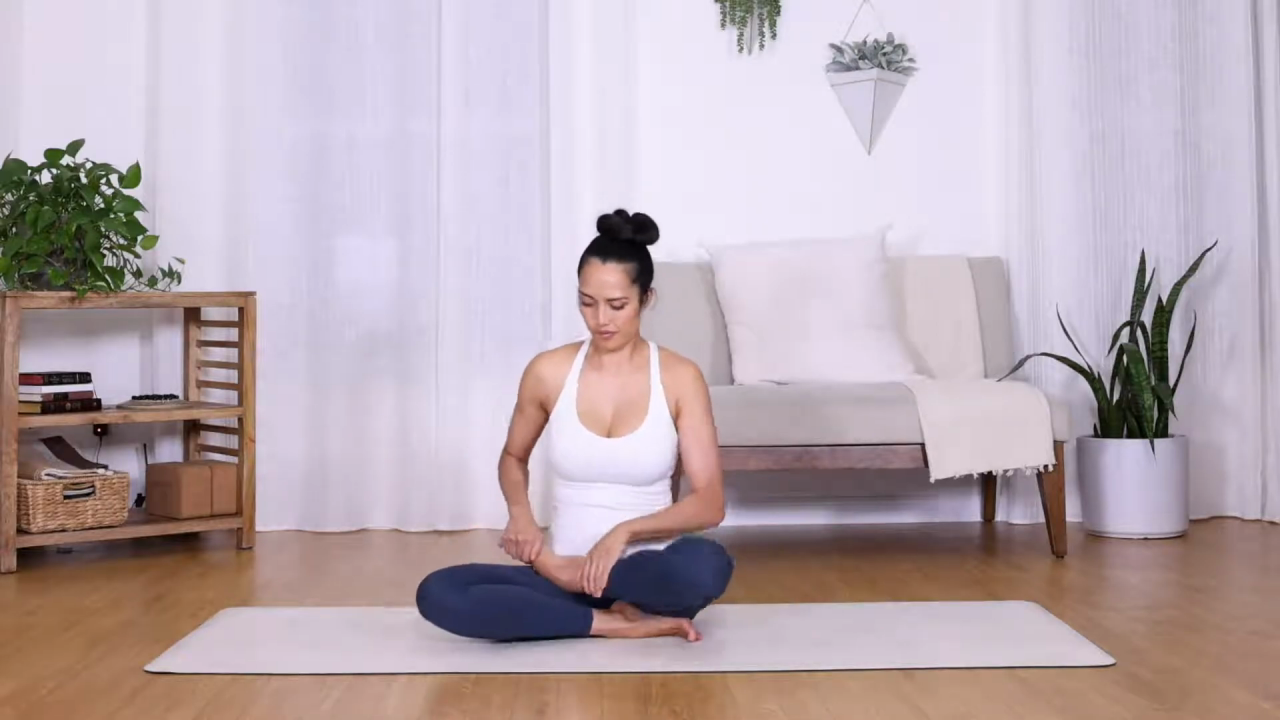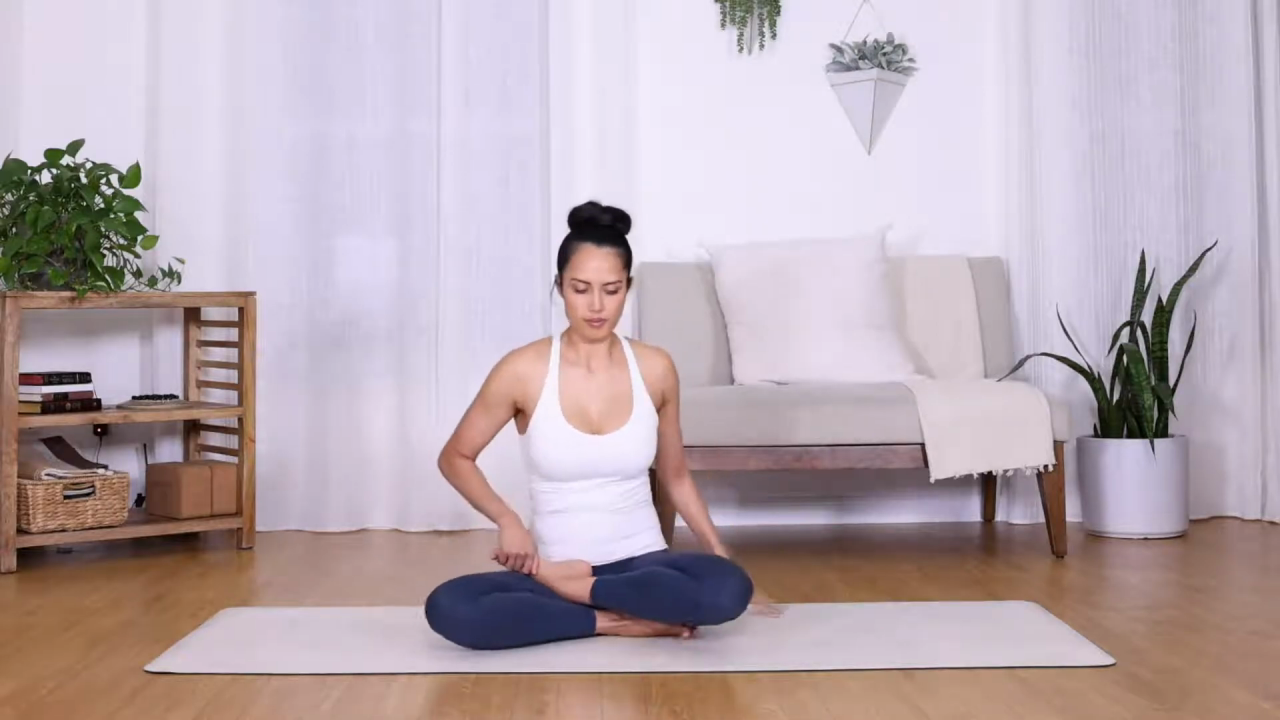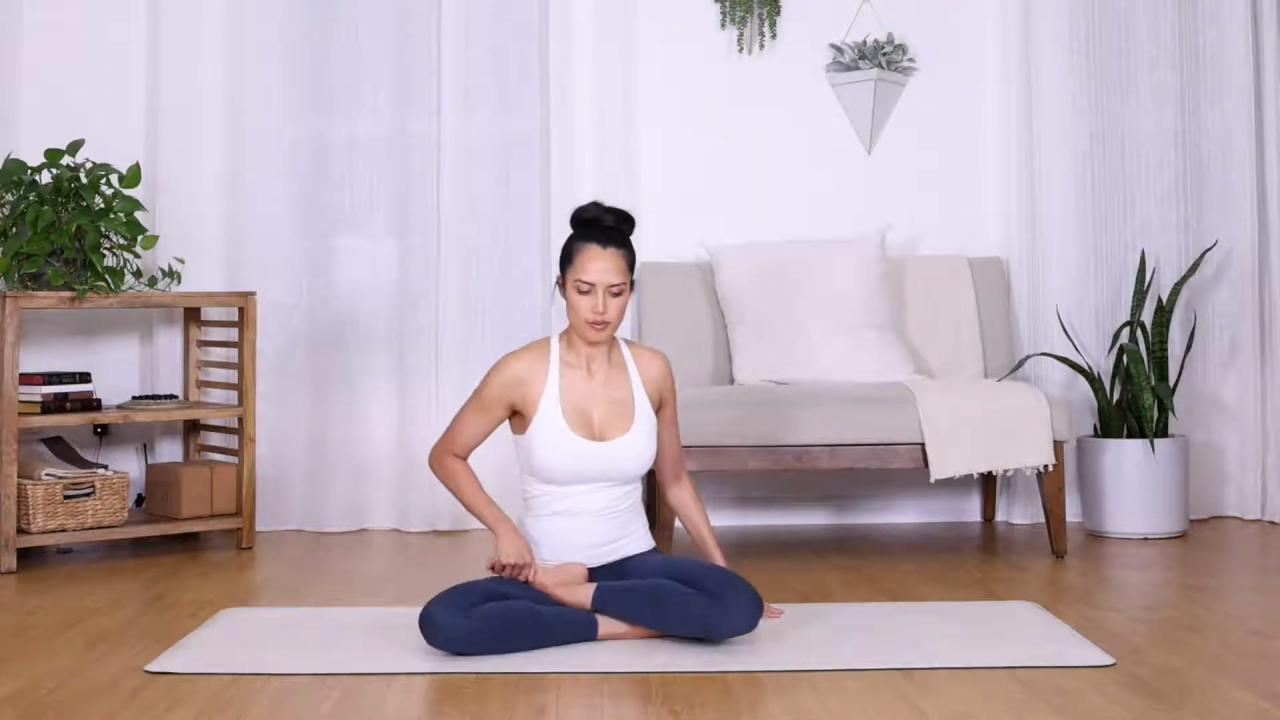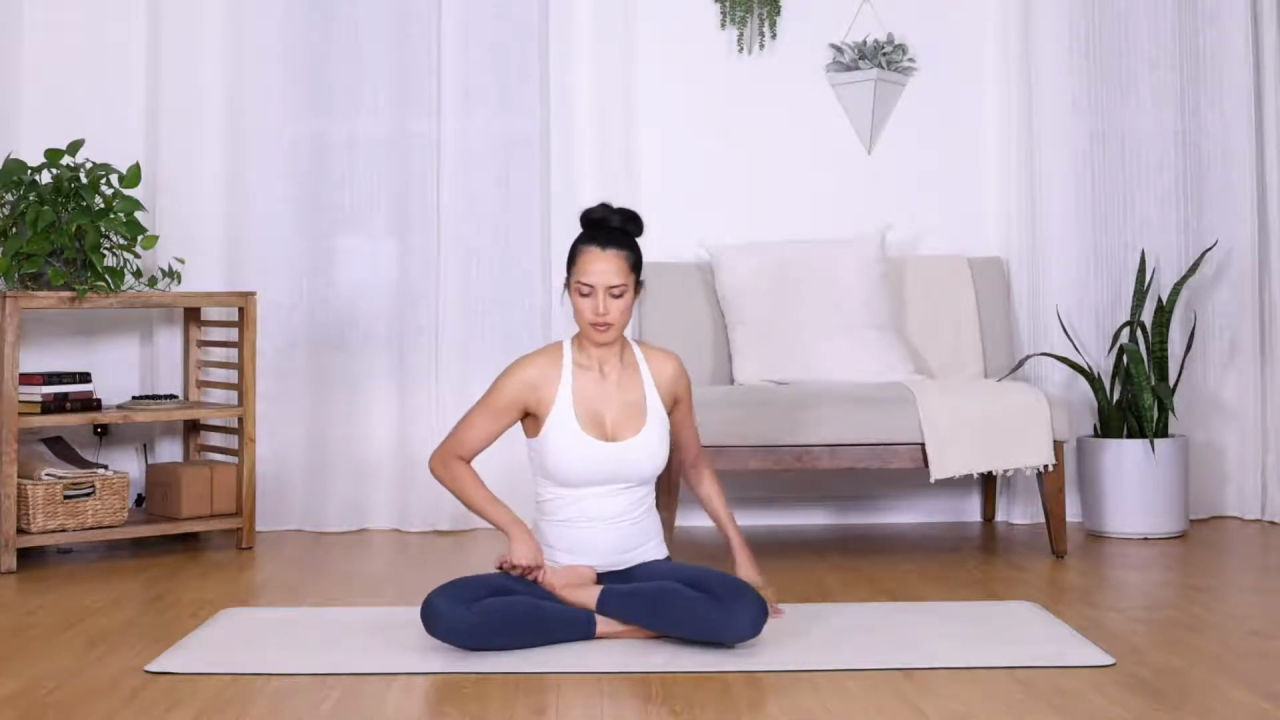
dt=0.4s
person 1, frame 1
left shoulder: (680, 377)
right shoulder: (548, 372)
left elbow: (710, 503)
right elbow: (513, 457)
left wrist: (626, 531)
right wrist: (521, 511)
left hip: (647, 571)
right hip: (564, 570)
left knee: (708, 565)
right knee: (437, 595)
left ankle: (570, 576)
right ankle: (614, 623)
person 1, frame 2
left shoulder: (654, 368)
right shoulder: (523, 370)
right elbow: (455, 458)
left wrist: (724, 559)
right wrist: (508, 520)
left hip: (642, 563)
right hip: (556, 567)
left knee: (728, 590)
right knee: (447, 609)
left ankle: (572, 590)
right ankle: (618, 620)
person 1, frame 3
left shoulder: (652, 369)
right shoulder: (522, 372)
left elbow: (674, 477)
right elbow: (445, 456)
left wrist: (722, 567)
right wrist: (504, 529)
left hip: (633, 561)
right hip: (547, 568)
left knee: (739, 607)
right knee: (441, 623)
left ankle: (575, 596)
right ankle: (619, 623)
person 1, frame 4
left shoulder: (665, 371)
right shoulder: (535, 375)
left elbow: (695, 465)
right elbow: (447, 460)
left wrist: (739, 550)
right wrist: (517, 531)
left hip: (644, 567)
right hip: (556, 571)
left knee: (746, 613)
right knee: (442, 612)
left ankle: (576, 597)
right ankle: (620, 623)
